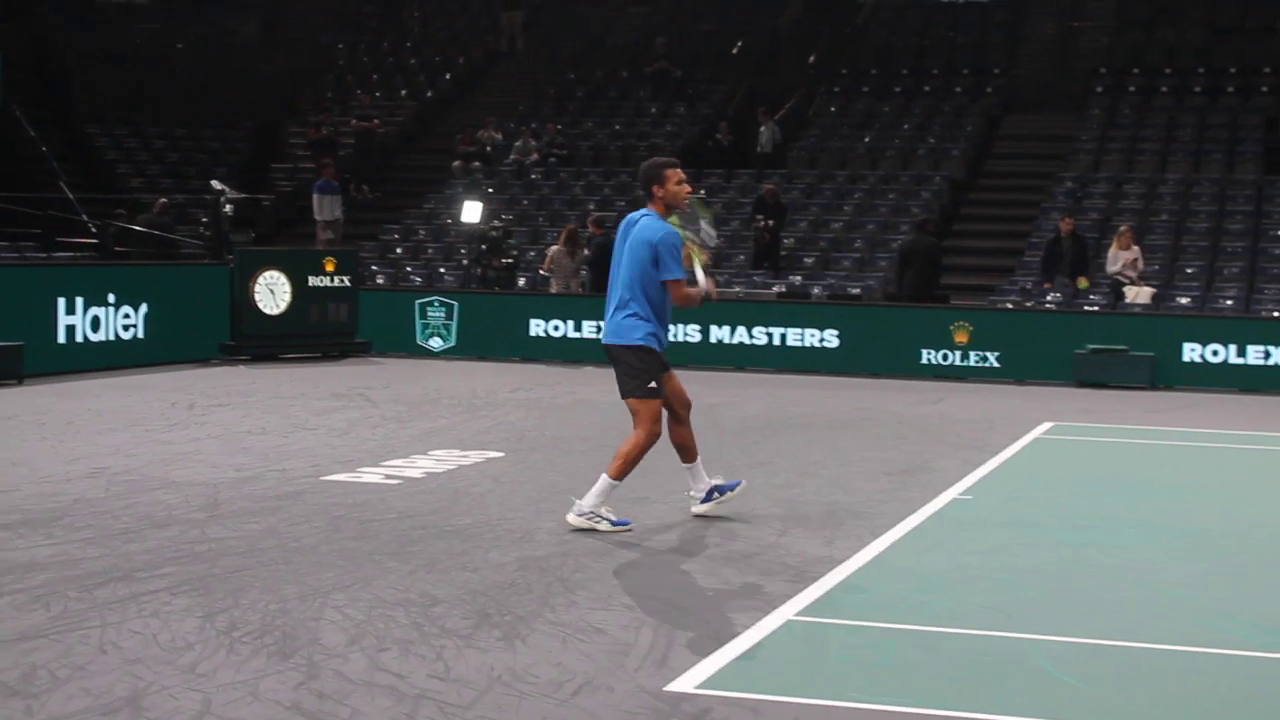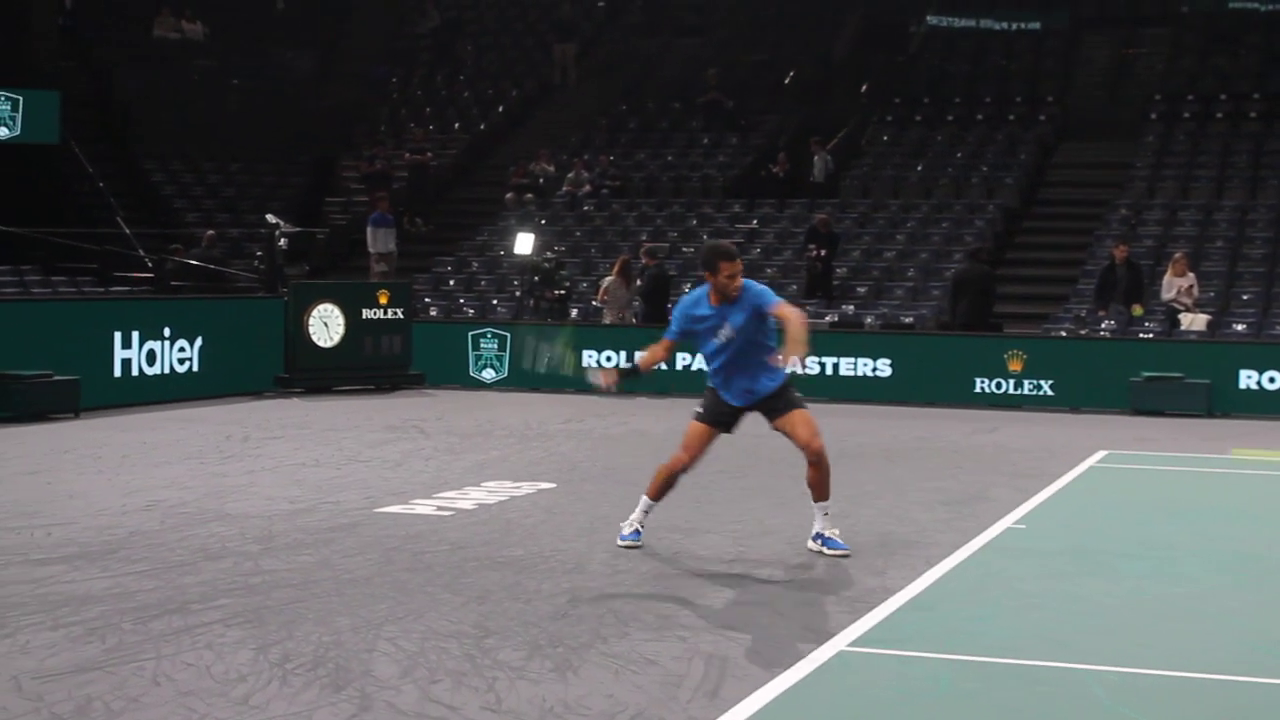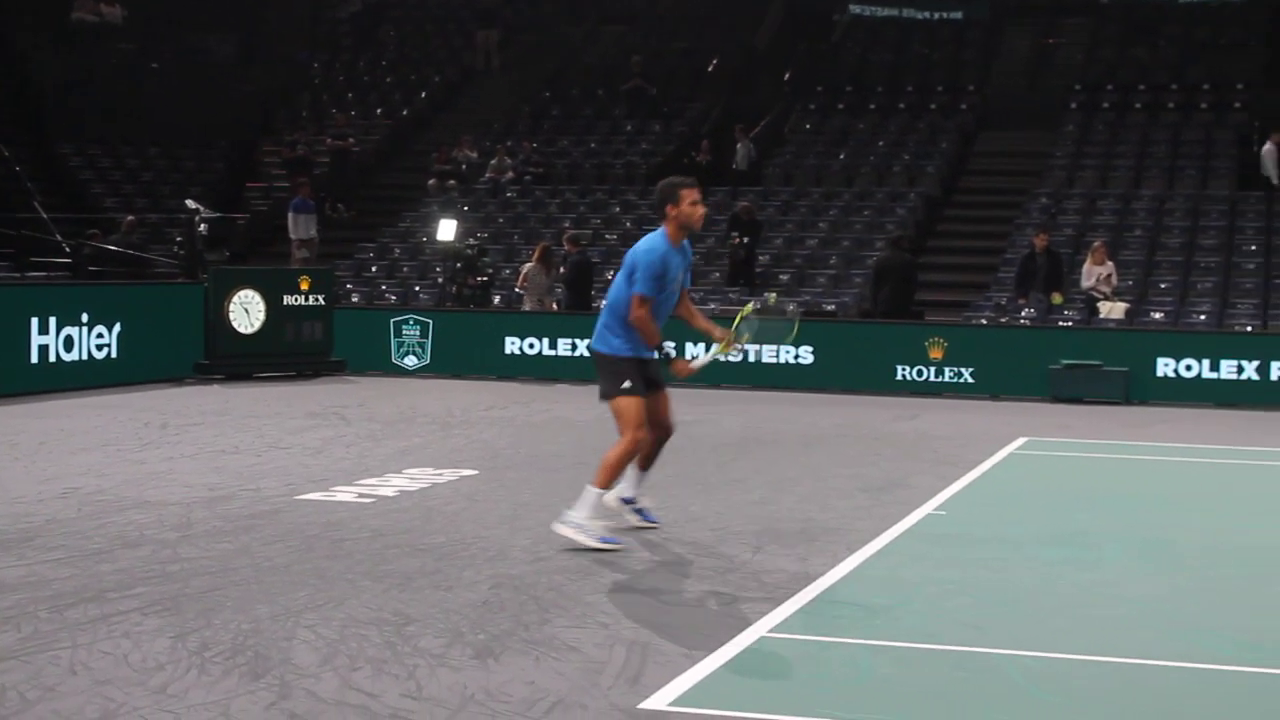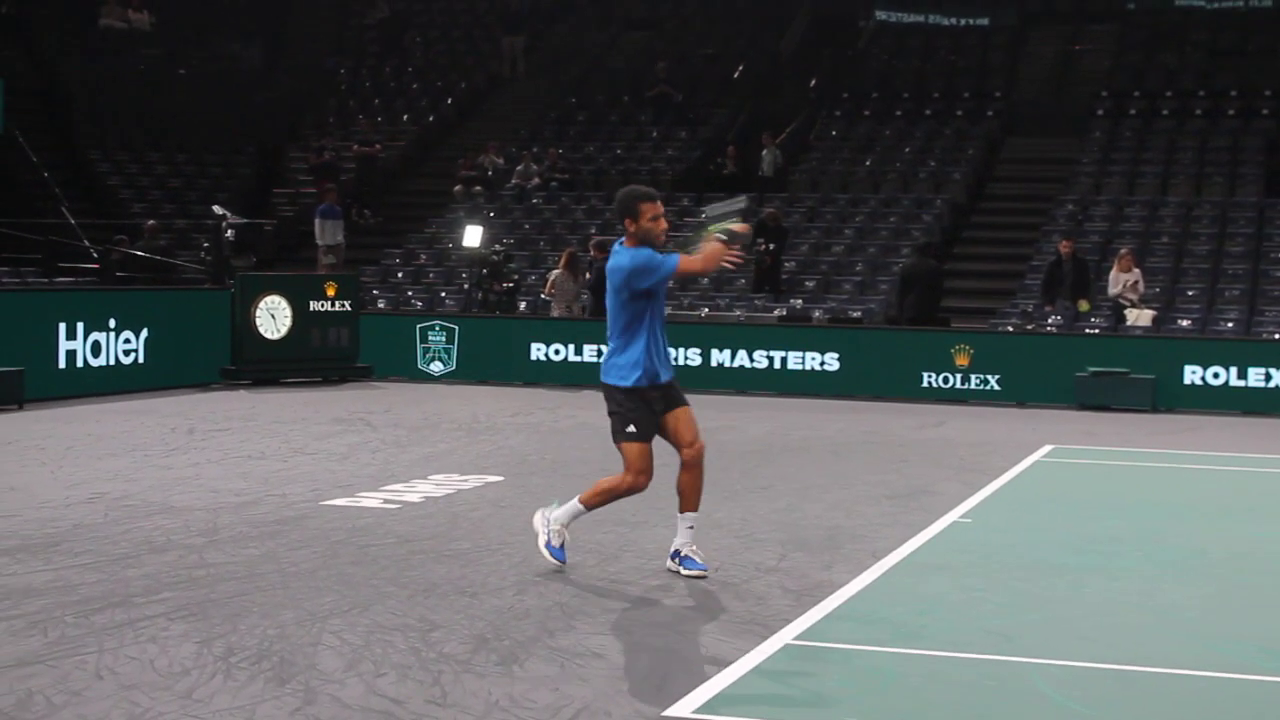
dt=1s
person 1, frame 1
left shoulder: (631, 222)
right shoulder: (664, 234)
right elbow: (678, 297)
left wrist: (682, 262)
right wrist: (701, 292)
left hip: (639, 338)
right hip: (634, 341)
left knee: (680, 410)
right knee: (648, 431)
left ankle: (703, 490)
right ankle: (589, 508)
person 1, frame 2
left shoulder: (753, 293)
right shoulder: (688, 309)
left elbow: (793, 315)
right elbow: (663, 349)
left wrist: (795, 347)
right wrist: (623, 373)
left hip: (771, 386)
right hip: (723, 391)
left knee: (815, 450)
right knee: (682, 460)
left ankle: (822, 530)
right ankle: (636, 519)
person 1, frame 3
left shoulder: (683, 249)
right shoulder: (650, 252)
left elbow: (681, 303)
right elbow: (639, 313)
left wrist: (716, 332)
right wrist: (670, 359)
left hip: (643, 351)
right hip: (617, 349)
left knee: (662, 428)
right knee: (635, 437)
left ankle: (625, 495)
right ankle: (580, 518)
person 1, frame 4
left shoulder: (636, 250)
right shoulder: (633, 263)
left elbow: (681, 262)
right elbow: (699, 265)
left wrist: (719, 241)
right wrist: (720, 245)
left hip: (655, 376)
right hip: (627, 381)
left knee: (692, 450)
right knee: (636, 478)
left ankle: (683, 549)
right ankle: (555, 520)
